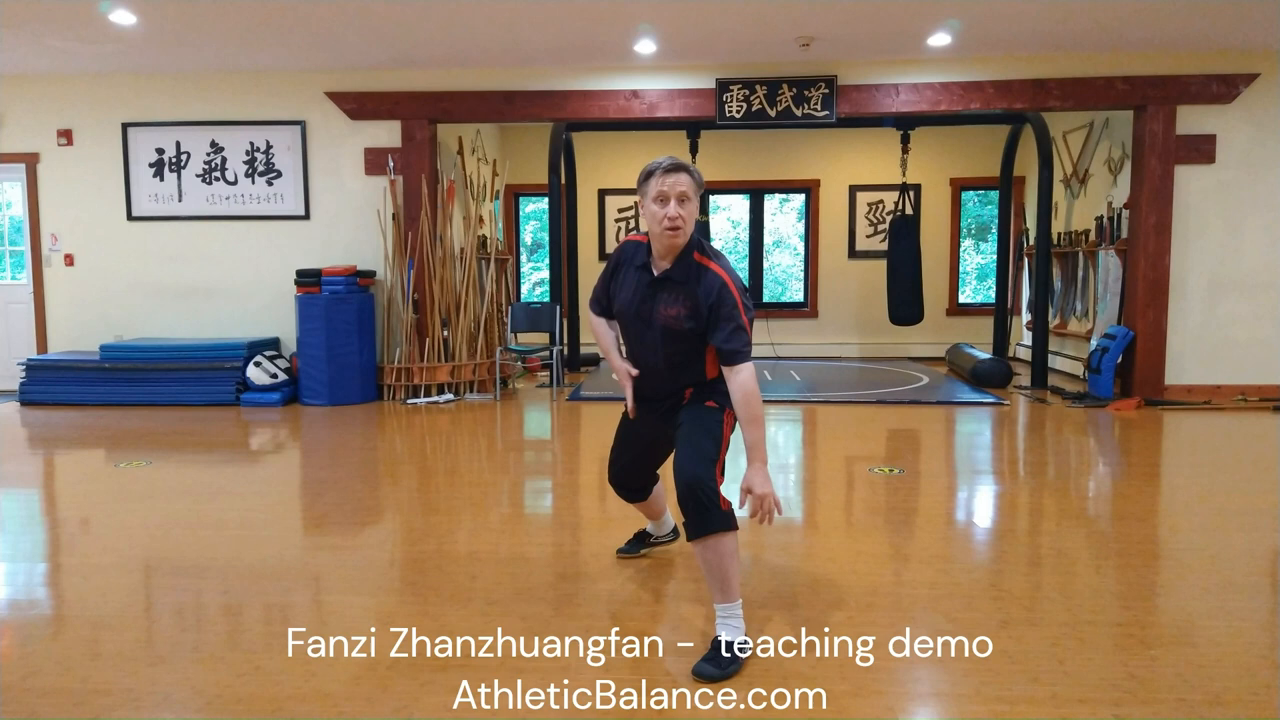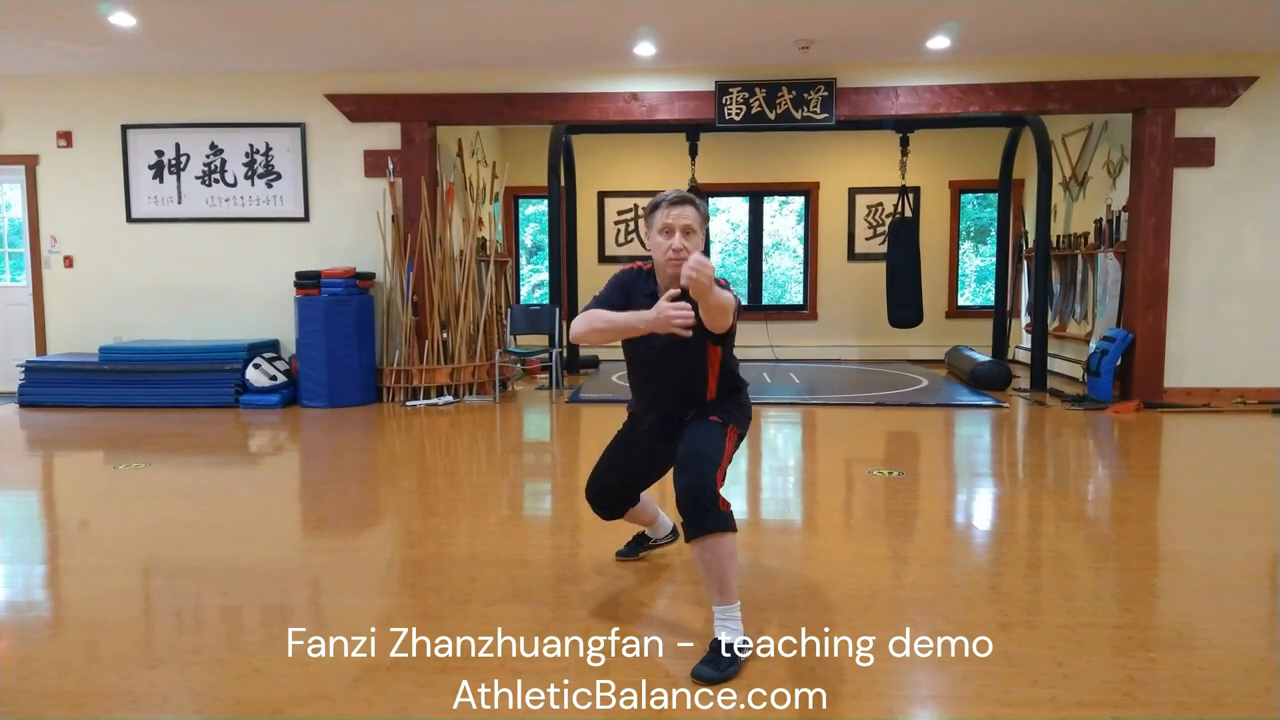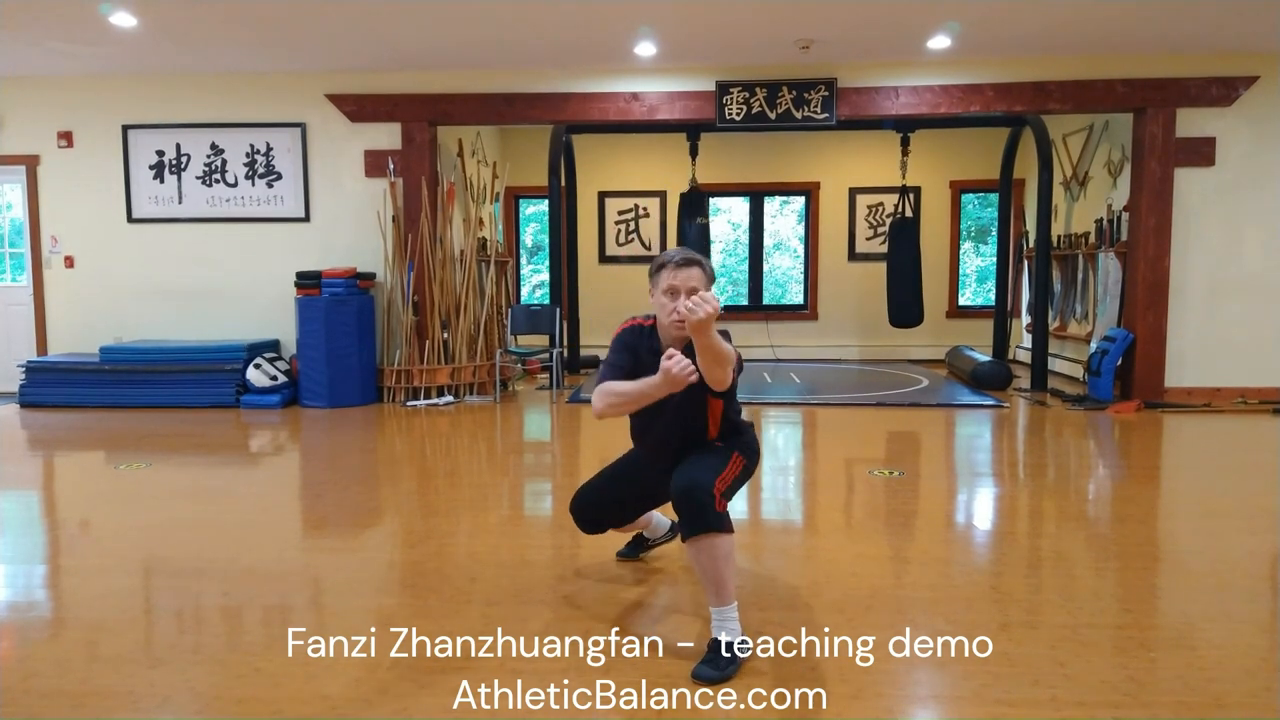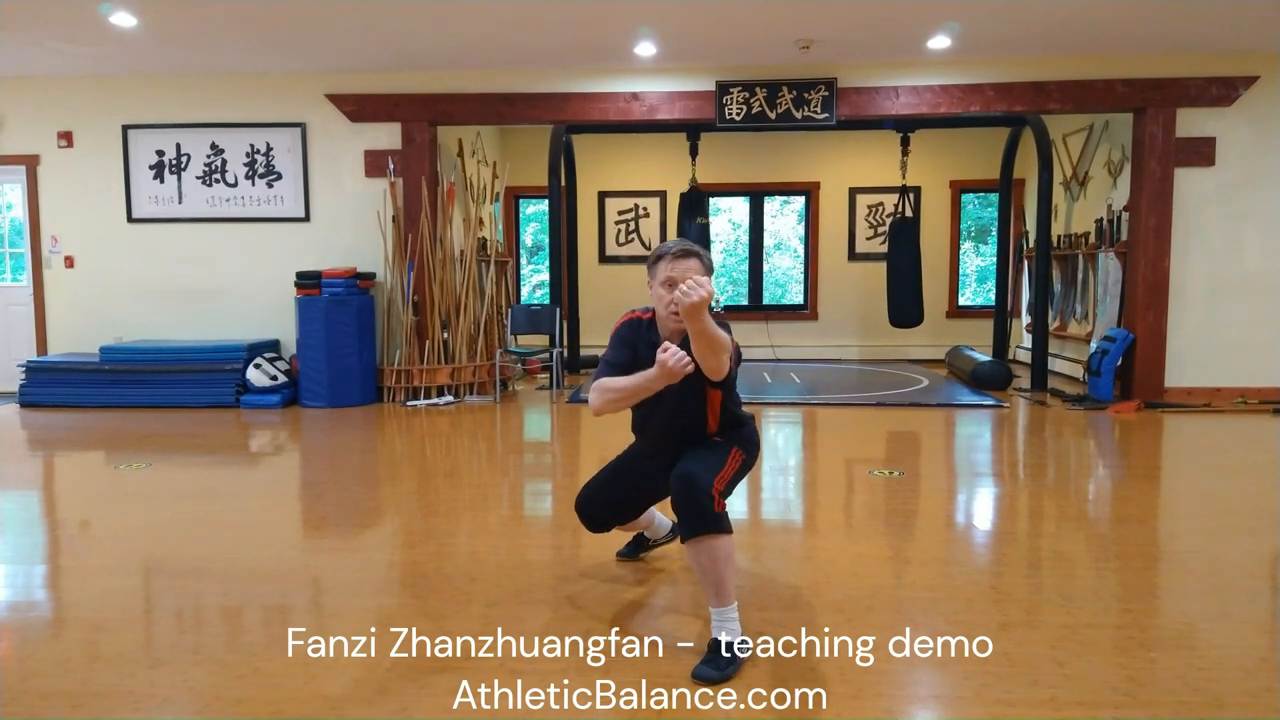
dt=0.5s
person 1, frame 1
left shoulder: (714, 278)
right shoulder: (627, 255)
left elbow: (739, 369)
right elbow: (598, 314)
left wrist: (757, 462)
right wrist: (614, 359)
left hip: (704, 397)
right hip: (648, 394)
left knee: (696, 487)
right knee: (625, 476)
left ankle: (732, 632)
right ankle: (661, 528)
person 1, frame 2
left shoulder: (715, 291)
right shoulder: (630, 282)
left elbow: (721, 313)
right elbow: (580, 329)
left wrist: (705, 289)
right wrist: (651, 320)
left hip: (712, 411)
right hip: (651, 414)
left knee: (696, 488)
right knee: (603, 495)
left ankle: (730, 633)
right ankle: (659, 530)
person 1, frame 3
left shoulder: (715, 346)
right shoulder: (632, 335)
left elbow: (720, 374)
right elbow: (601, 403)
left wrist: (704, 332)
right wrist: (662, 383)
left hip: (720, 450)
right hip: (656, 455)
left knee: (694, 490)
right knee: (586, 511)
left ankle: (728, 634)
right ankle: (657, 528)
person 1, frame 4
left shoulder: (714, 336)
right shoulder: (631, 329)
left elbow: (717, 360)
right elbow: (598, 400)
left wrist: (697, 318)
right wrist: (659, 375)
left hip: (721, 442)
right hip: (657, 447)
left knee: (693, 488)
right knee: (592, 509)
left ankle: (728, 634)
right ankle: (658, 529)
